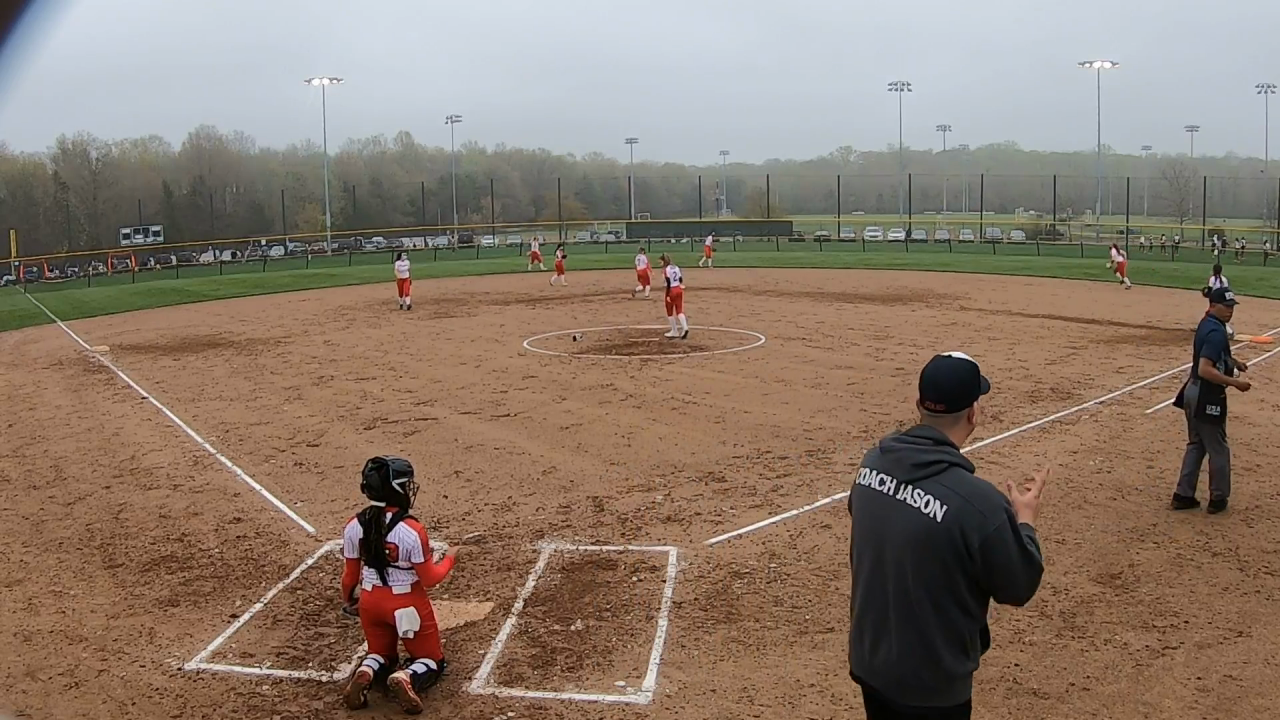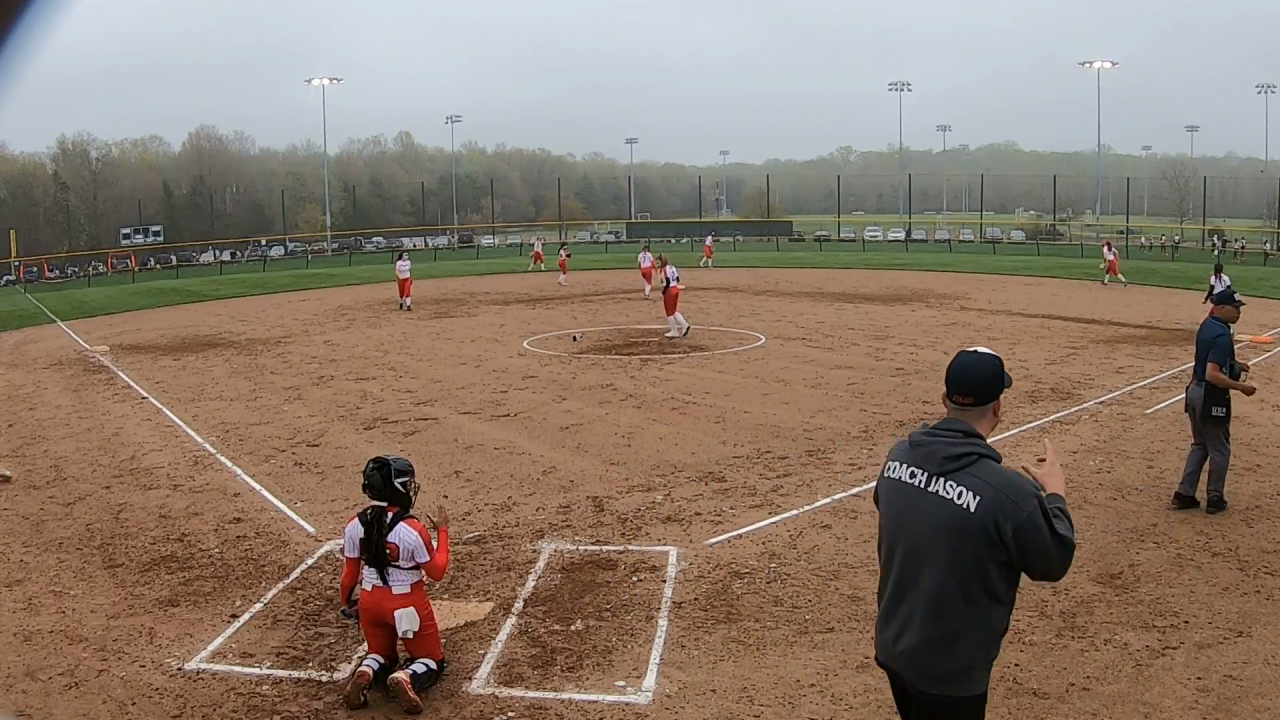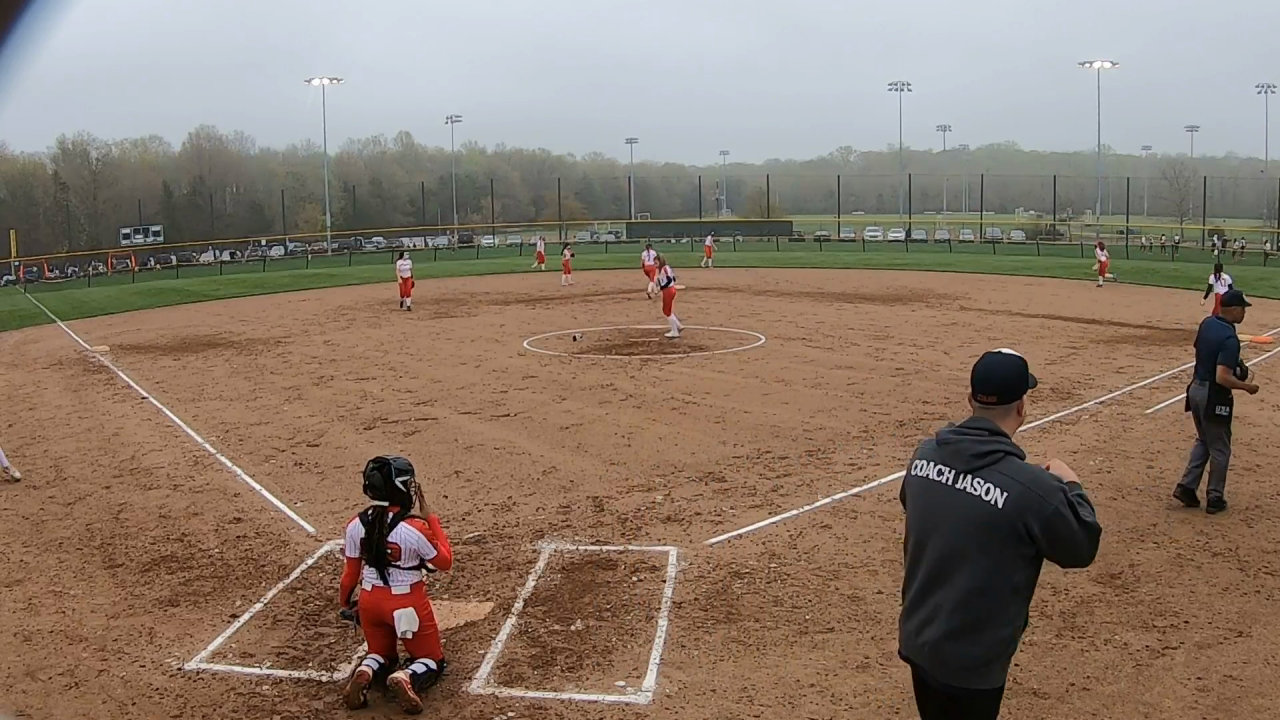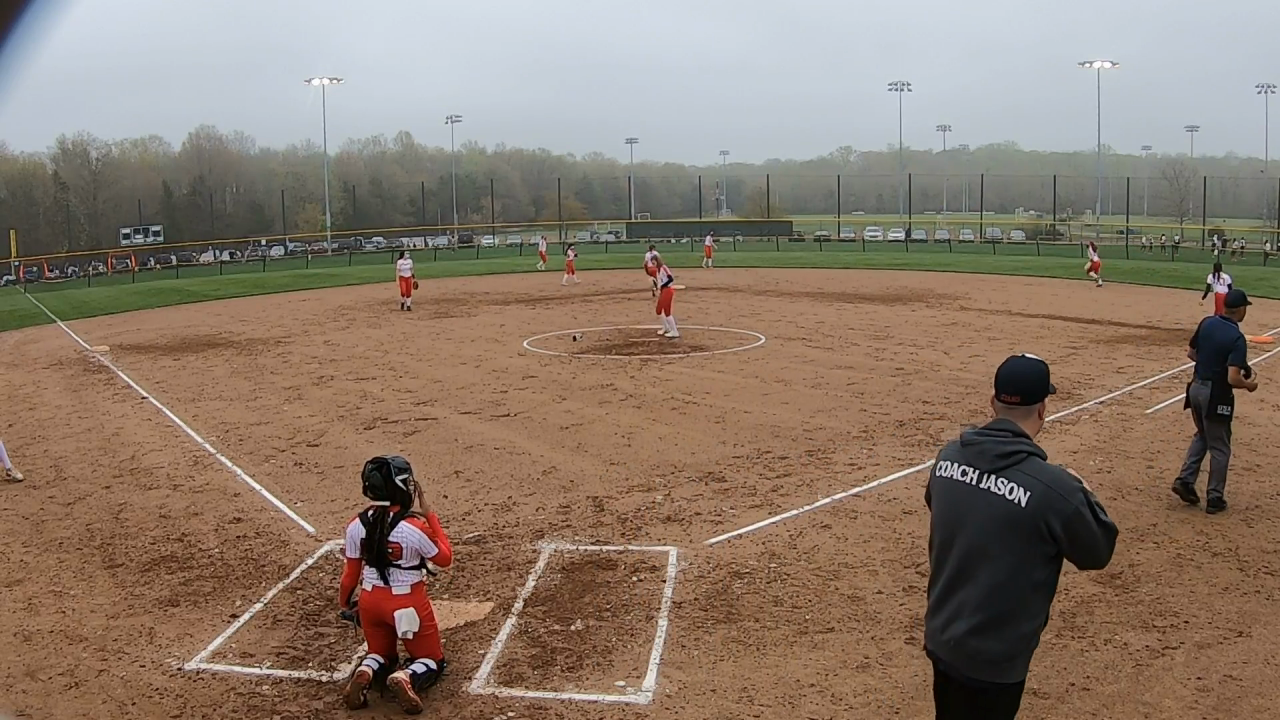
dt=0.1s
person 1, frame 1
left shoulder: (873, 462)
right shoulder: (978, 503)
right elbow: (1018, 587)
right wrist: (1024, 520)
left hip: (869, 656)
right hip: (929, 677)
person 1, frame 2
left shoulder: (900, 456)
right shoulder: (1008, 492)
right elbow: (1052, 563)
right wrist: (1053, 493)
left hip: (895, 645)
right hip: (951, 666)
person 1, frame 3
left shoulder: (926, 454)
right shoulder: (1034, 488)
right elbow: (1080, 551)
right wrist: (1071, 486)
left hip: (919, 637)
right hip: (972, 656)
person 1, frame 4
left shoulder: (949, 456)
right shoulder: (1054, 488)
right elbow: (1097, 552)
right wrist: (1082, 496)
left hip: (943, 635)
right hip: (995, 651)
person 2, frame 1
left shoulder: (354, 527)
right shoulder: (411, 530)
left elbow: (350, 574)
right elbow: (429, 578)
left wrist: (348, 599)
right wrist: (449, 559)
left hip: (370, 601)
right hip: (408, 603)
left knee: (381, 653)
right knee: (431, 660)
left ankle: (365, 672)
right ankle: (405, 677)
person 2, frame 2
left shoulder: (355, 526)
right shoulder: (413, 530)
left elbow: (350, 574)
right elbow: (436, 572)
left wrist: (346, 602)
right wrist: (442, 530)
left hip: (370, 601)
right hip: (408, 602)
left knee: (381, 653)
right knee: (432, 660)
left ankle: (365, 673)
right ankle: (406, 678)
person 2, frame 3
left shoulder: (356, 525)
right shoulder: (414, 529)
left elbow: (350, 574)
right elbow: (444, 562)
left wrist: (344, 603)
right wrist: (430, 517)
left hip: (370, 601)
right hip: (408, 603)
left knee: (381, 654)
right knee: (431, 661)
left ankle: (365, 672)
right ankle: (405, 678)
person 2, frame 4
left shoulder: (357, 526)
right shoulder: (415, 528)
left elbow: (350, 574)
right elbow: (445, 558)
left wrist: (344, 603)
right wrist: (429, 514)
left hip: (370, 601)
right hip: (408, 603)
left knee: (381, 654)
right knee: (431, 661)
left ankle: (365, 673)
right ankle: (406, 678)
person 3, frame 1
left shoulder: (1207, 323)
right shoulder: (1217, 333)
right elbow: (1205, 370)
left wrist: (1231, 362)
right wrist: (1235, 382)
left hip: (1192, 390)
right hip: (1207, 396)
left knee: (1196, 444)
right knee: (1217, 449)
left ankle: (1183, 495)
right ankle: (1218, 498)
person 3, frame 2
left shoulder: (1208, 324)
right shoulder: (1222, 336)
right elbow: (1212, 375)
left wrist: (1234, 364)
right wrist: (1240, 386)
left hip: (1196, 392)
right hip: (1212, 397)
left knee: (1200, 445)
right knee: (1219, 449)
left ankle: (1184, 494)
right ankle: (1215, 499)
person 3, frame 3
left shoulder: (1207, 323)
right shoulder: (1229, 337)
right elbow: (1223, 378)
right wrist: (1247, 386)
left hip: (1196, 388)
right hip: (1215, 396)
left knee: (1203, 441)
right knee: (1220, 448)
left ankle: (1187, 486)
right ankle: (1214, 498)
person 3, frame 4
left shoulder: (1206, 323)
right shoulder: (1236, 338)
left elbow: (1191, 354)
right elbow: (1232, 378)
right wrist: (1249, 384)
left hip: (1196, 388)
right hip: (1216, 395)
left knee: (1202, 437)
right knee: (1219, 447)
left ankle: (1185, 480)
right ankle: (1214, 498)
